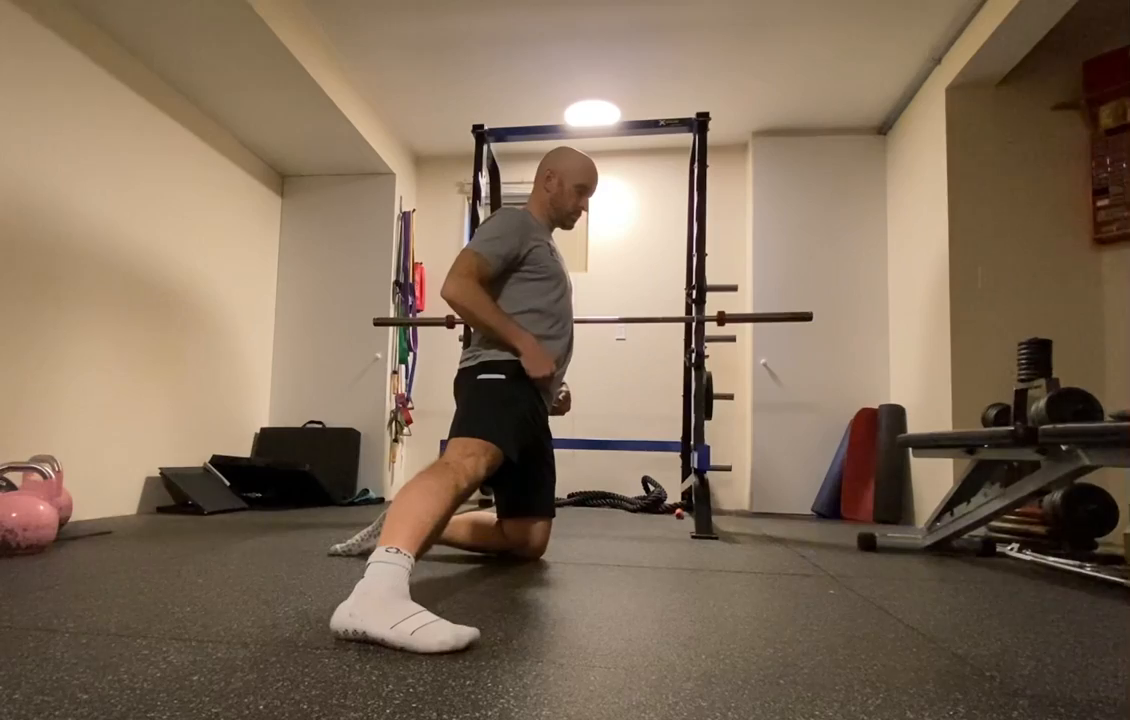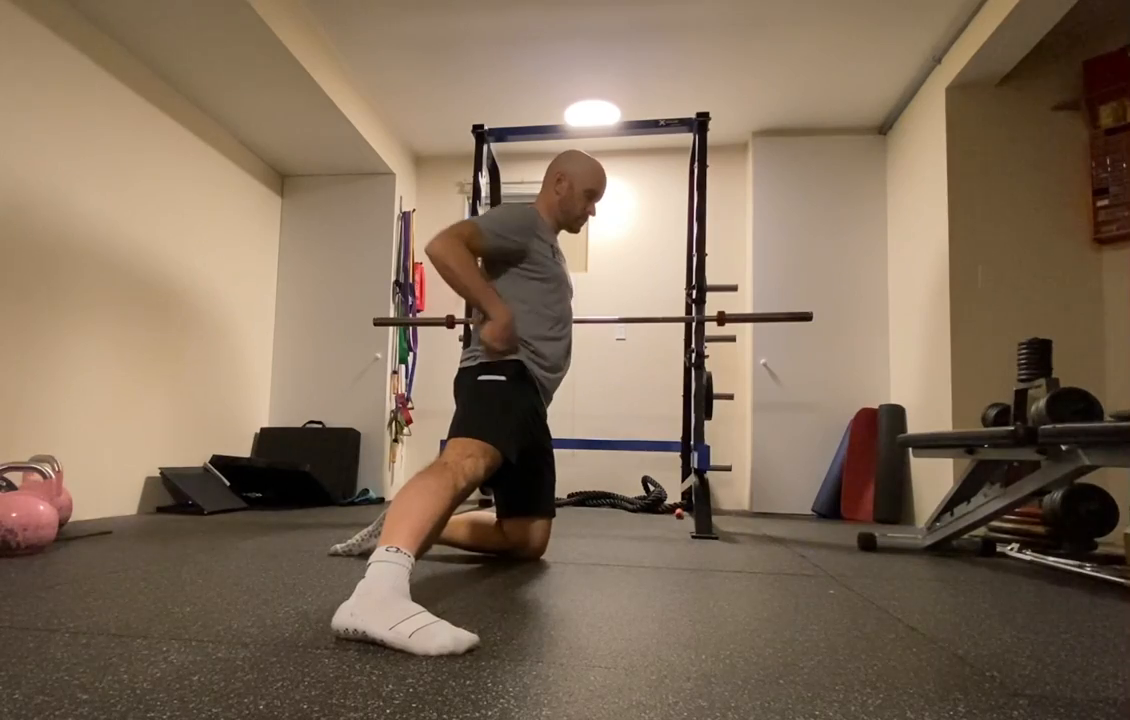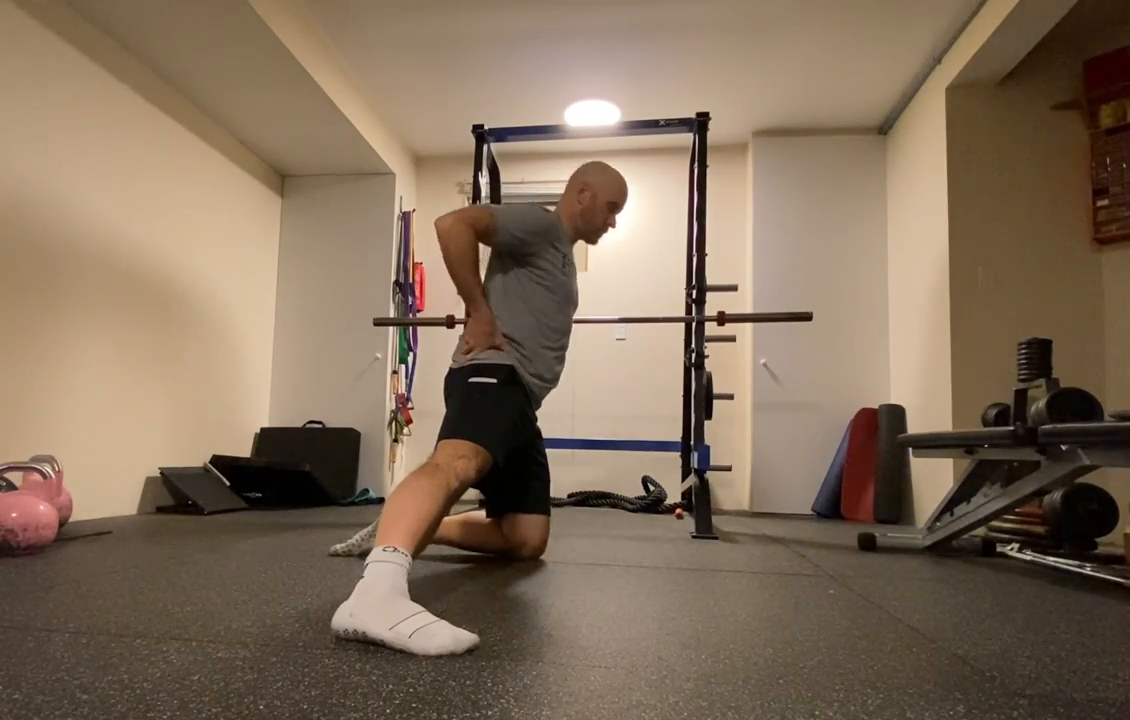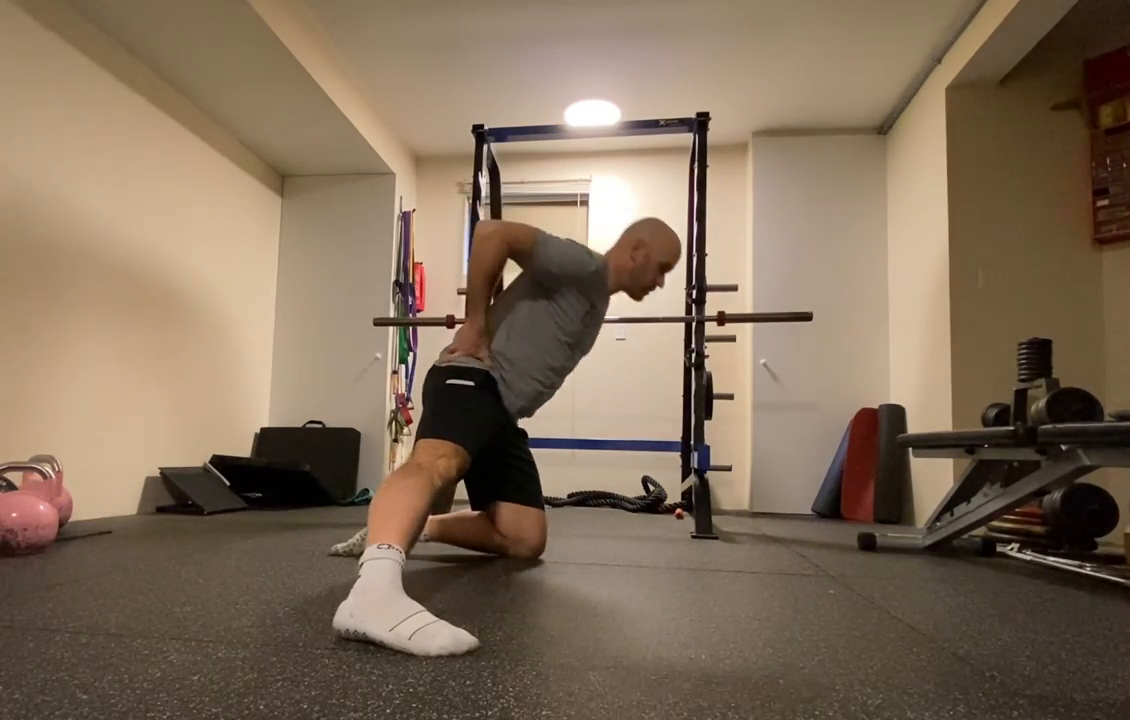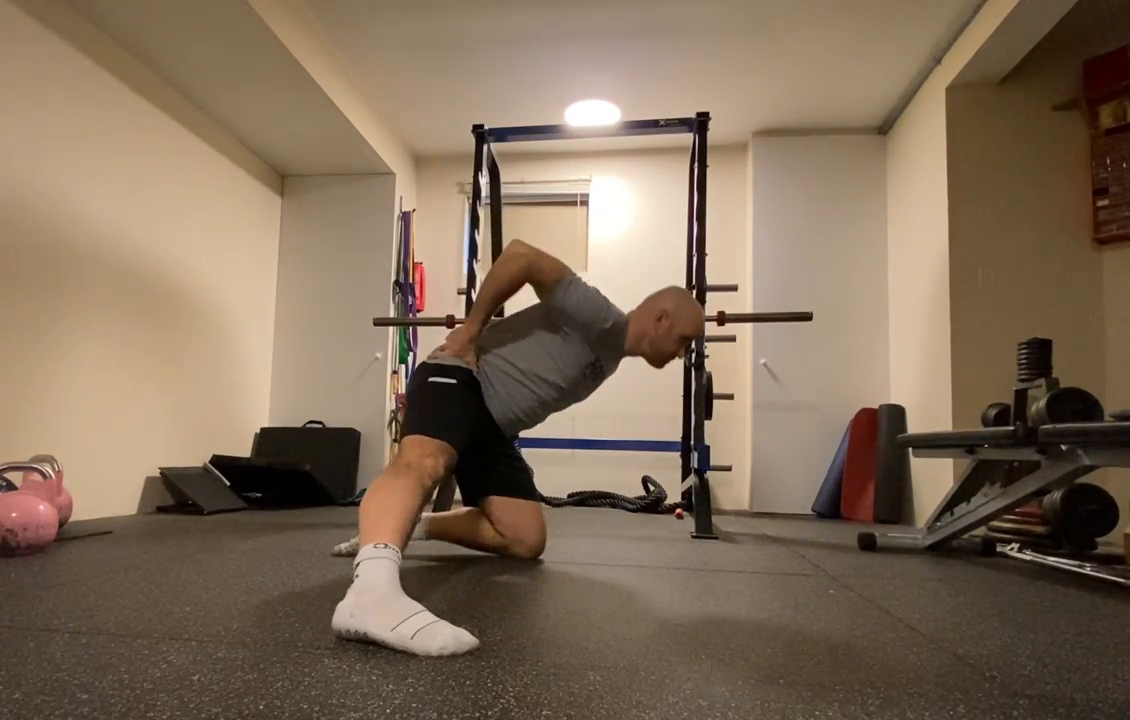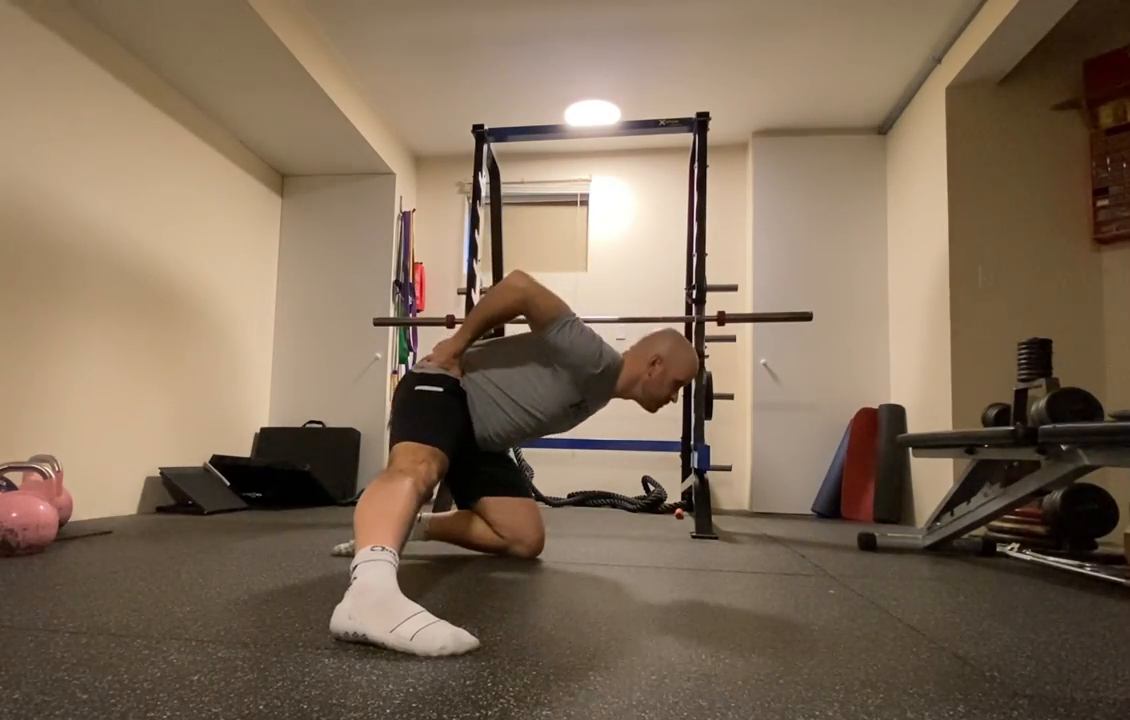
dt=0.5s
person 1, frame 1
left shoulder: (544, 245)
right shoulder: (514, 225)
right elbow: (457, 286)
left wrist: (552, 385)
right wrist: (525, 345)
left hip: (529, 396)
right hip: (502, 377)
left knee: (527, 541)
right knee: (466, 463)
left ankle: (409, 530)
right ankle: (378, 588)
person 1, frame 2
left shoulder: (548, 246)
right shoulder: (523, 222)
right elbow: (443, 244)
right wrist: (496, 311)
left hip: (529, 396)
right hip: (502, 377)
left knee: (527, 540)
right knee: (464, 463)
left ankle: (408, 530)
right ankle: (379, 589)
person 1, frame 3
left shoulder: (560, 252)
right shoulder: (539, 223)
right elbow: (452, 224)
right wrist: (479, 312)
left hip: (520, 397)
right hip: (495, 377)
left knee: (526, 542)
right knee: (456, 464)
left ankle: (408, 530)
right ankle: (377, 589)
person 1, frame 4
left shoulder: (598, 298)
right shoulder: (583, 267)
right elbow: (492, 232)
right wrist: (476, 324)
left hip: (504, 411)
right hip: (472, 380)
left knee: (525, 539)
right knee: (435, 464)
left ankle: (412, 528)
right ankle: (373, 589)
person 1, frame 5
left shoulder: (611, 352)
right shoulder: (599, 318)
right elbow: (520, 254)
right wrist: (471, 329)
left hip: (492, 421)
right hip: (459, 382)
left knee: (525, 540)
right knee: (422, 463)
left ankle: (407, 526)
right ankle: (372, 588)
person 1, frame 6
left shoulder: (603, 389)
right shoulder: (593, 360)
right elbow: (519, 286)
right wrist: (457, 343)
left hip: (479, 437)
right hip: (442, 390)
left knee: (525, 540)
right knee: (413, 470)
left ankle: (409, 527)
right ankle: (369, 591)
